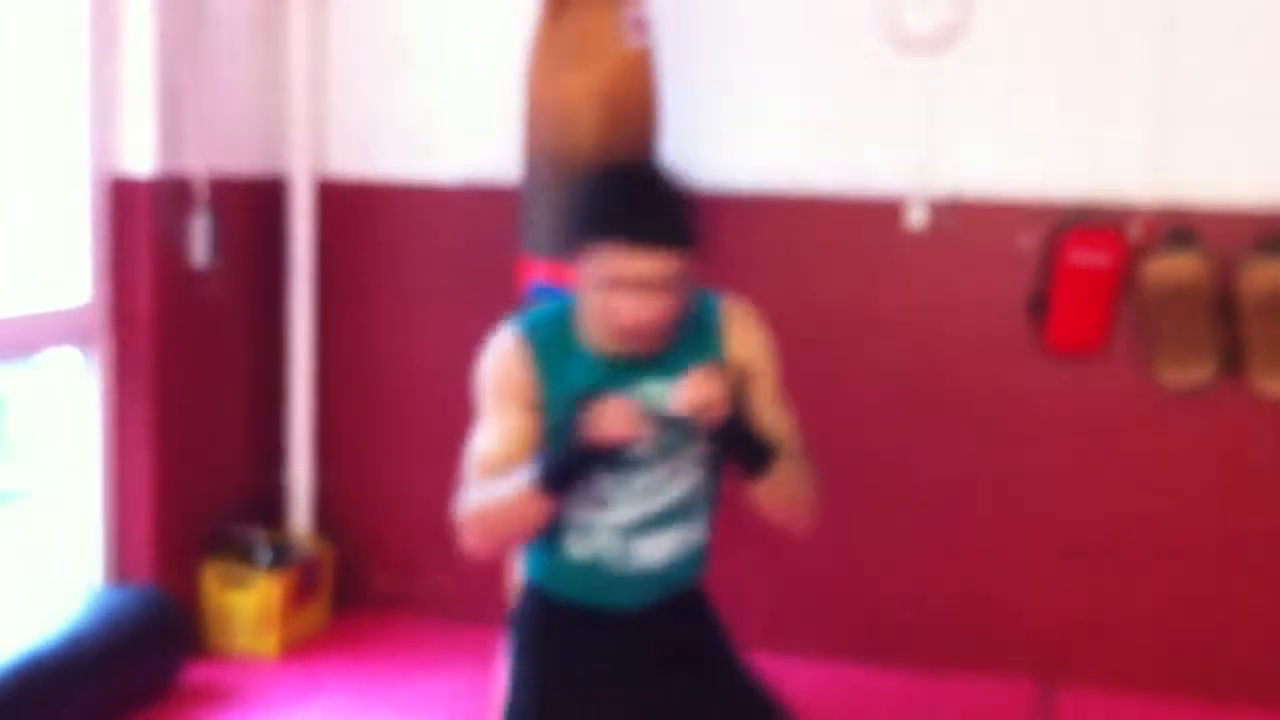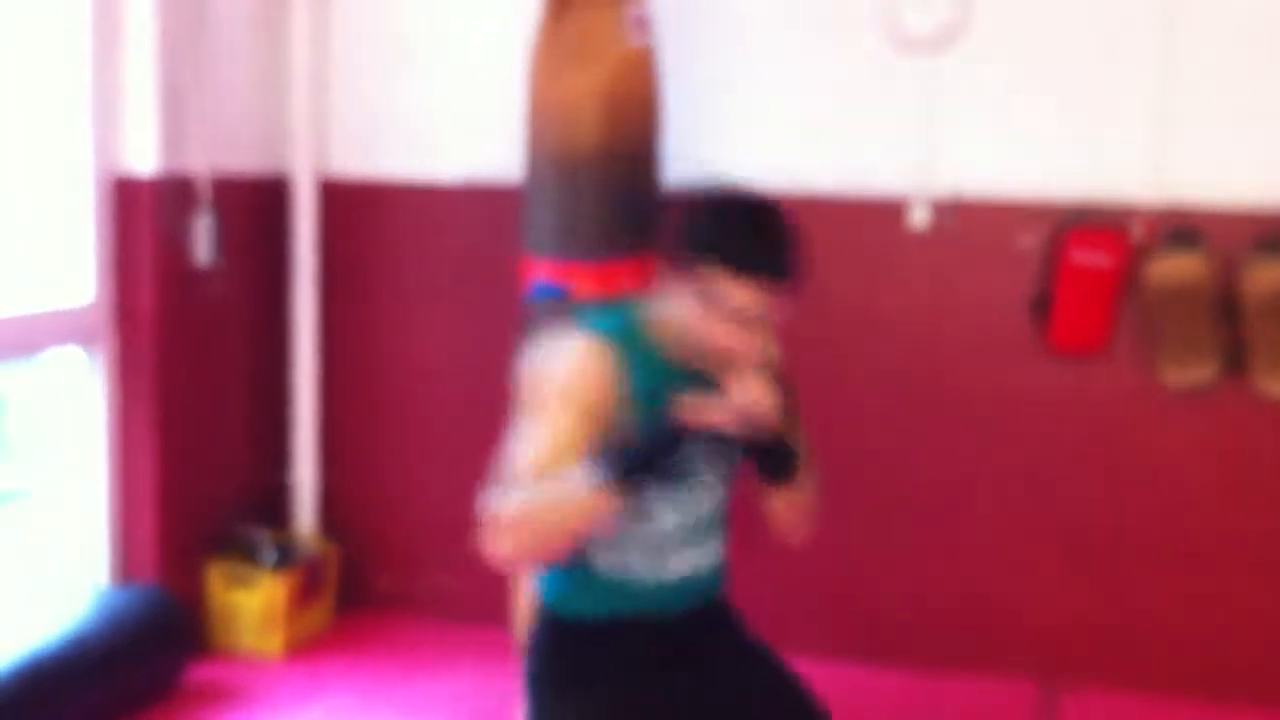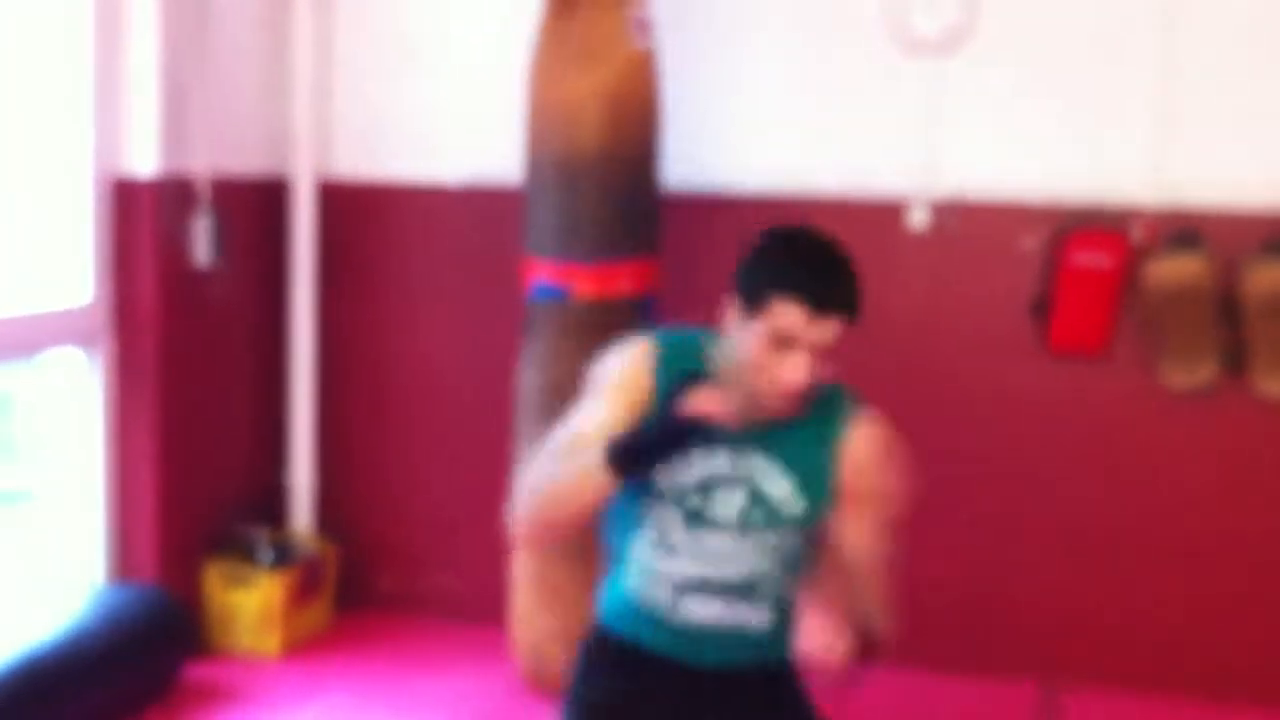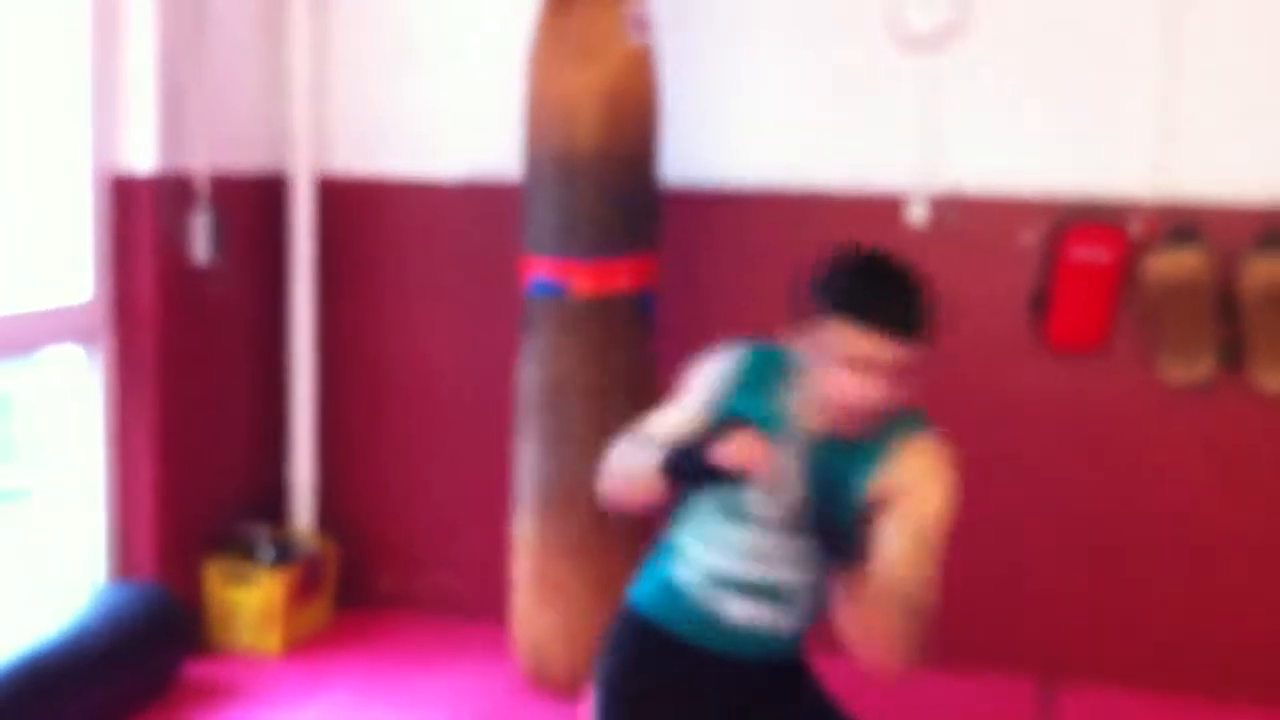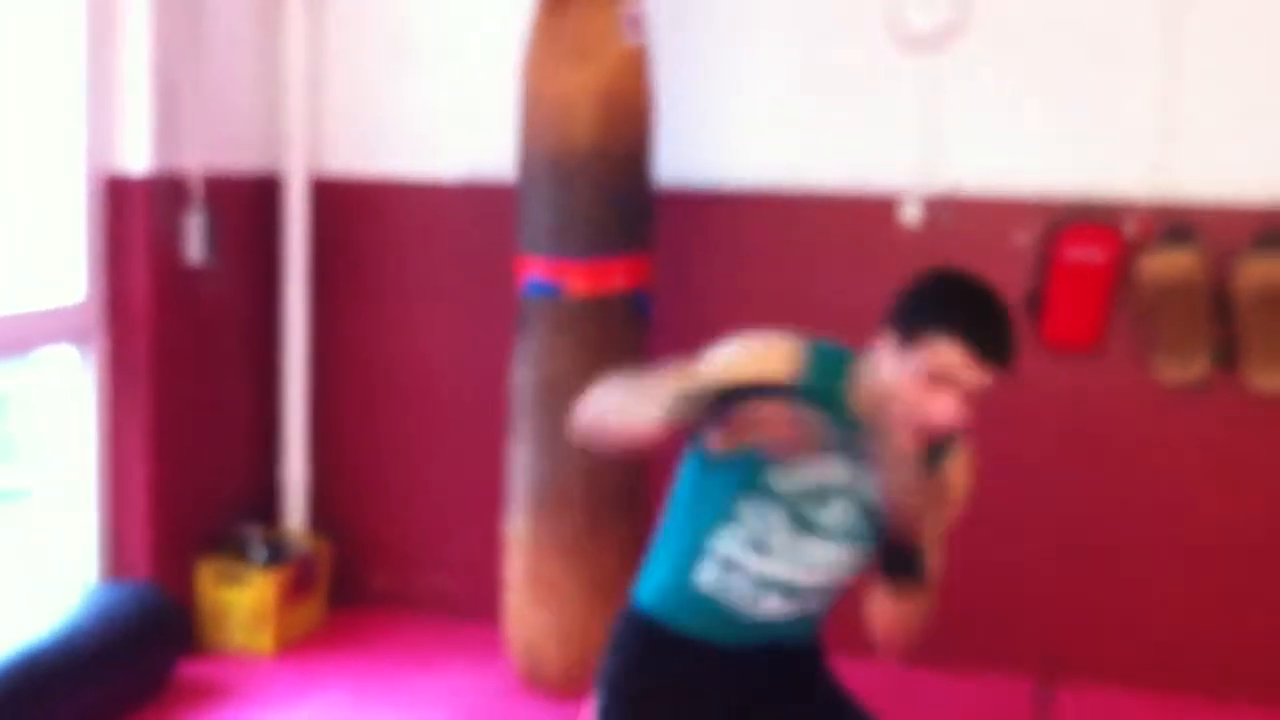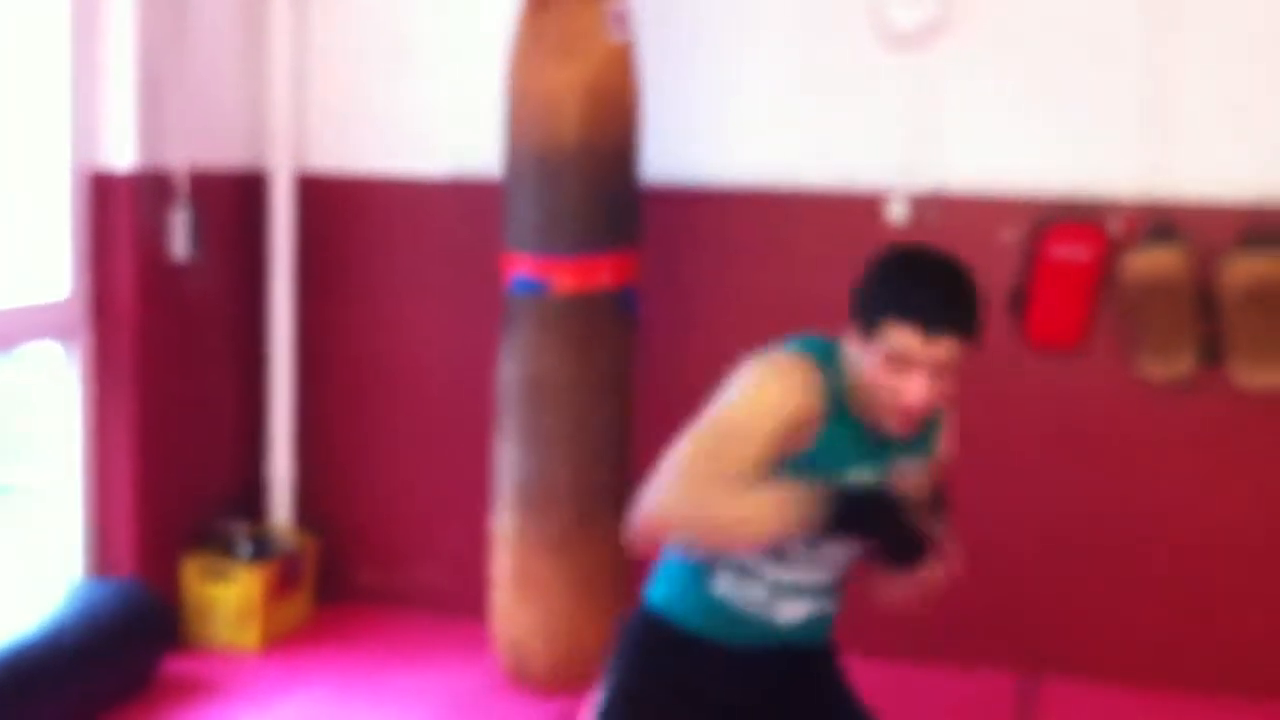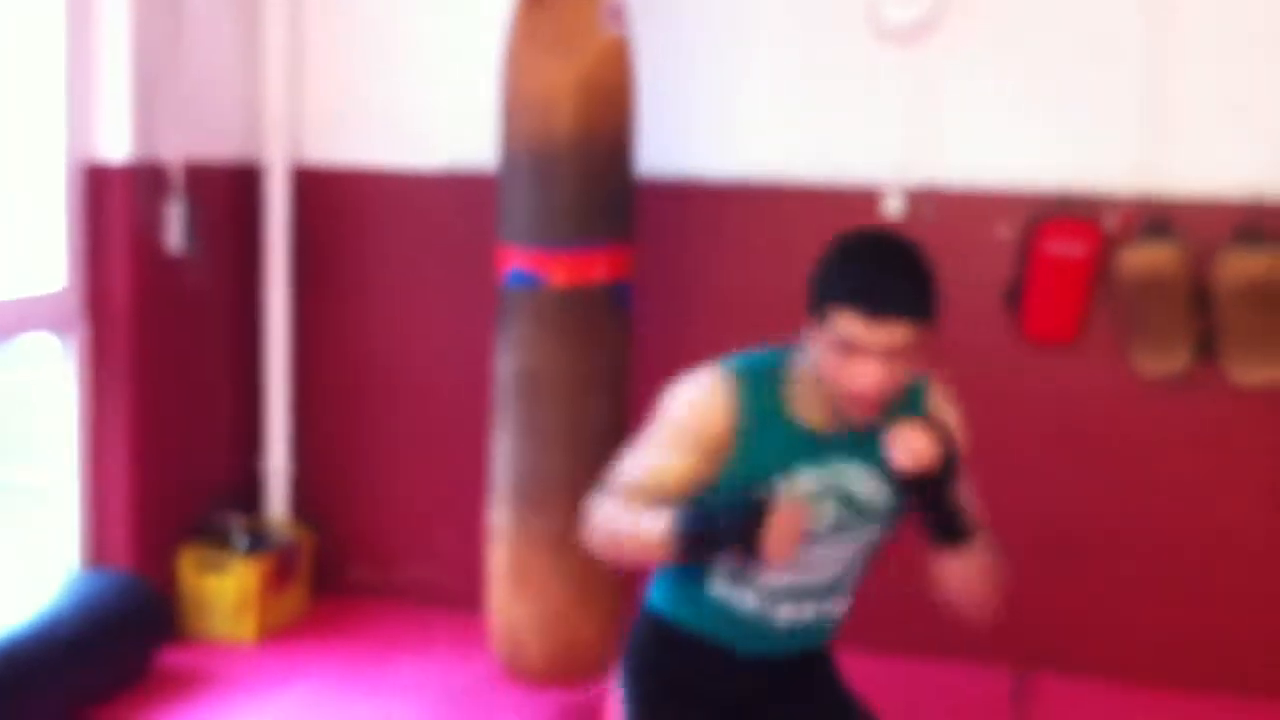
dt=0.1s
person 1, frame 1
left shoulder: (732, 334)
right shoulder: (525, 352)
left elbow: (799, 510)
right elbow: (478, 532)
left wrist: (740, 437)
right wrist: (565, 466)
left hip: (680, 627)
right hip: (566, 634)
person 1, frame 2
left shoulder: (750, 355)
right shoulder: (581, 359)
left elbow: (799, 527)
right elbow: (510, 542)
left wrist: (776, 448)
right wrist: (649, 447)
left hip: (703, 644)
right hip: (585, 652)
person 1, frame 3
left shoulder: (854, 441)
right shoulder: (644, 370)
left elbow: (870, 607)
right elbow: (533, 515)
right wrist: (646, 441)
right hip: (632, 675)
person 1, frame 4
left shoulder: (916, 461)
right shoulder: (737, 372)
left elbow: (884, 648)
right elbow: (616, 482)
left wrist: (840, 545)
right wrist: (686, 461)
left hip: (768, 682)
right hip: (653, 659)
person 1, frame 5
left shoulder: (940, 462)
right shoulder: (776, 368)
left elbow: (893, 634)
right elbow: (598, 413)
left wrist: (905, 557)
right wrist: (696, 408)
left hip: (783, 672)
right hip: (664, 661)
person 1, frame 6
left shoulder: (926, 423)
right shoulder: (783, 381)
left elbow: (910, 587)
right elbow: (662, 509)
left wrist: (910, 541)
right wrist: (826, 506)
left hip: (795, 673)
right hip: (675, 661)
person 1, frame 7
left shoulder: (927, 415)
right shoulder: (723, 398)
left elbow: (979, 601)
right elbow: (605, 522)
left wrist: (942, 504)
right wrist: (706, 534)
left hip: (793, 674)
right hip: (680, 663)
